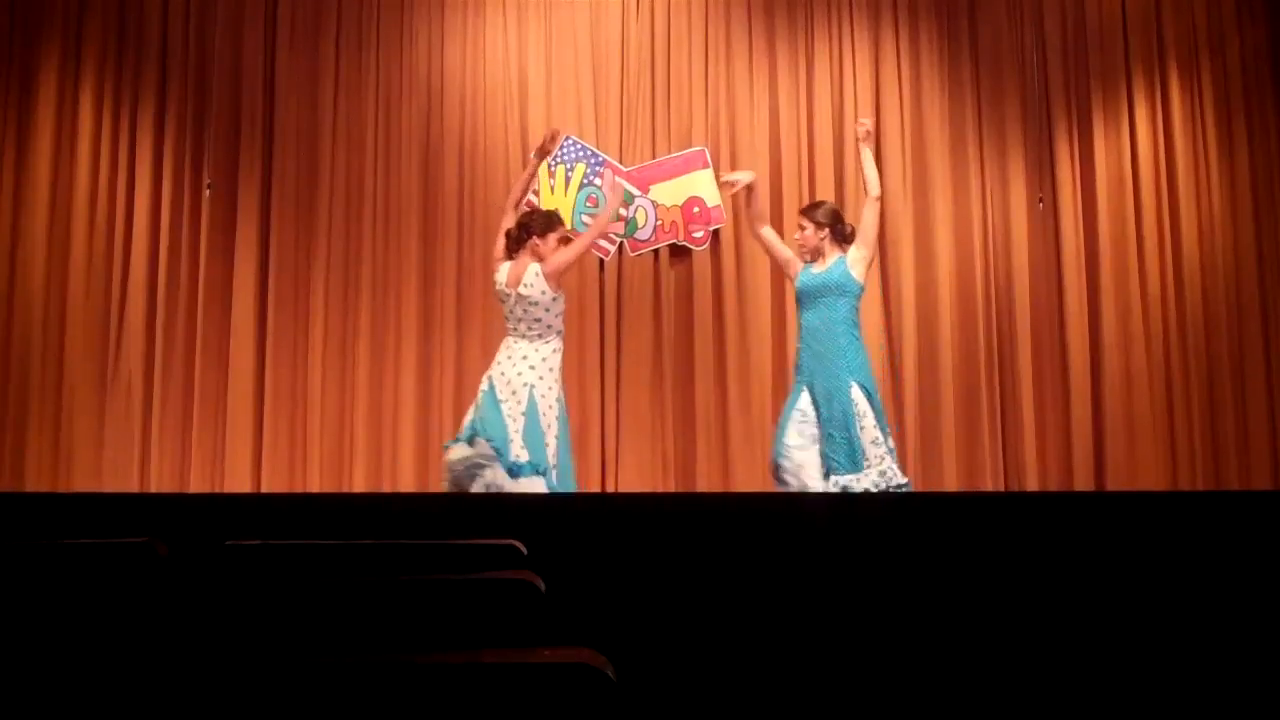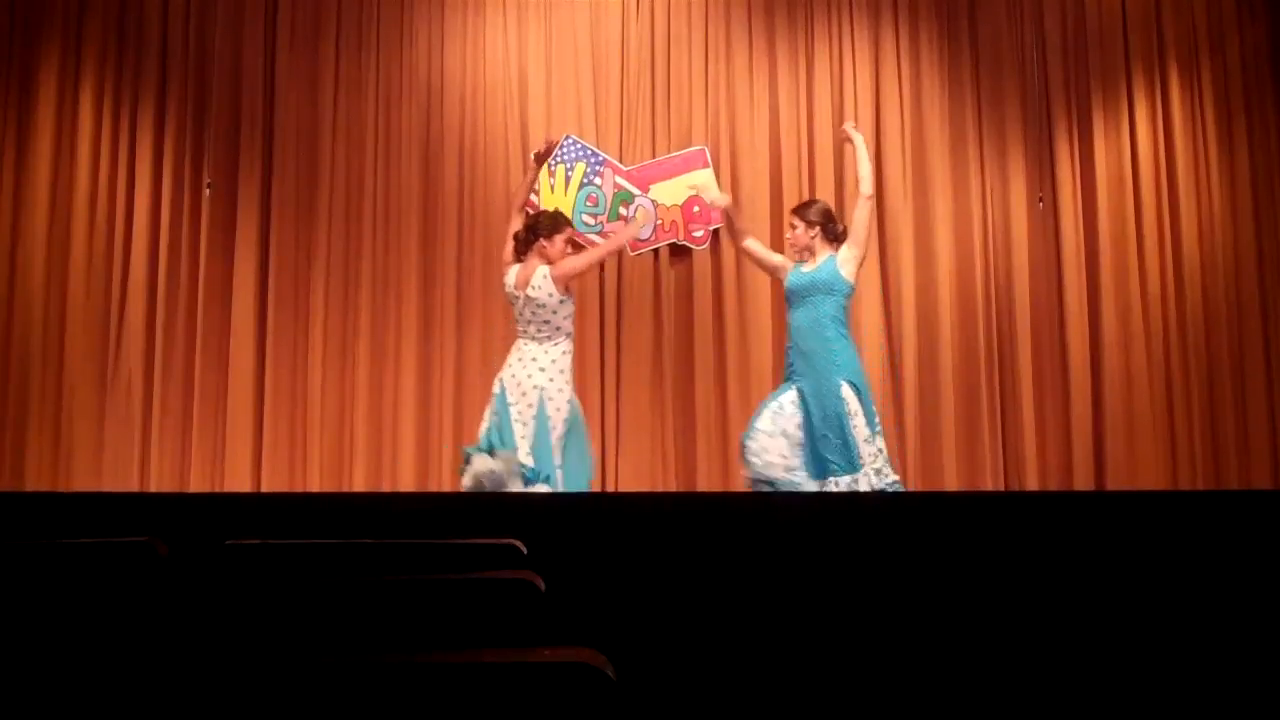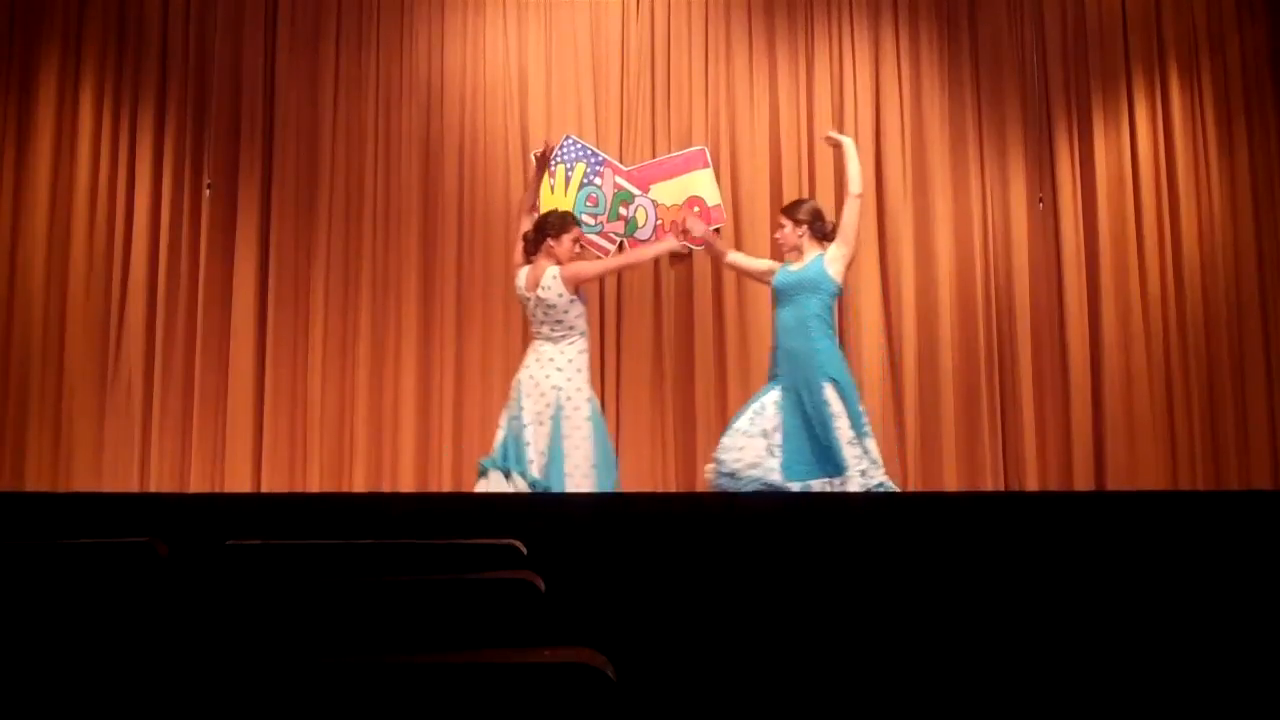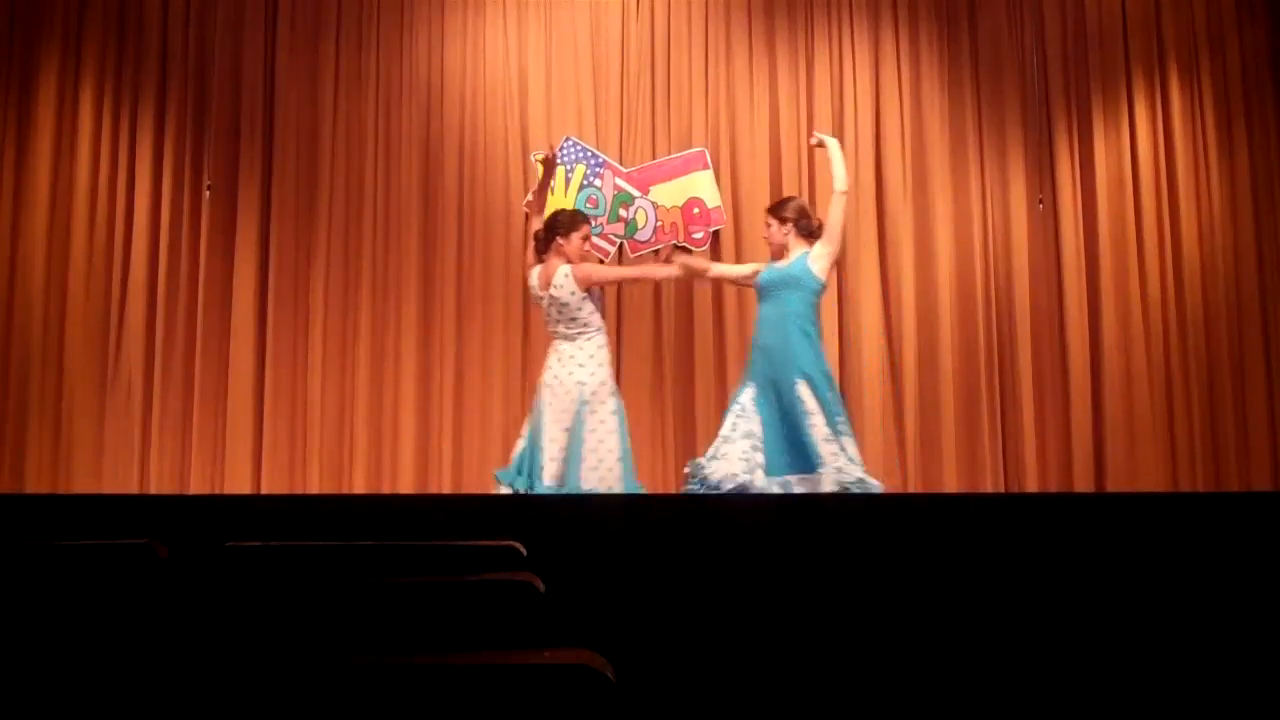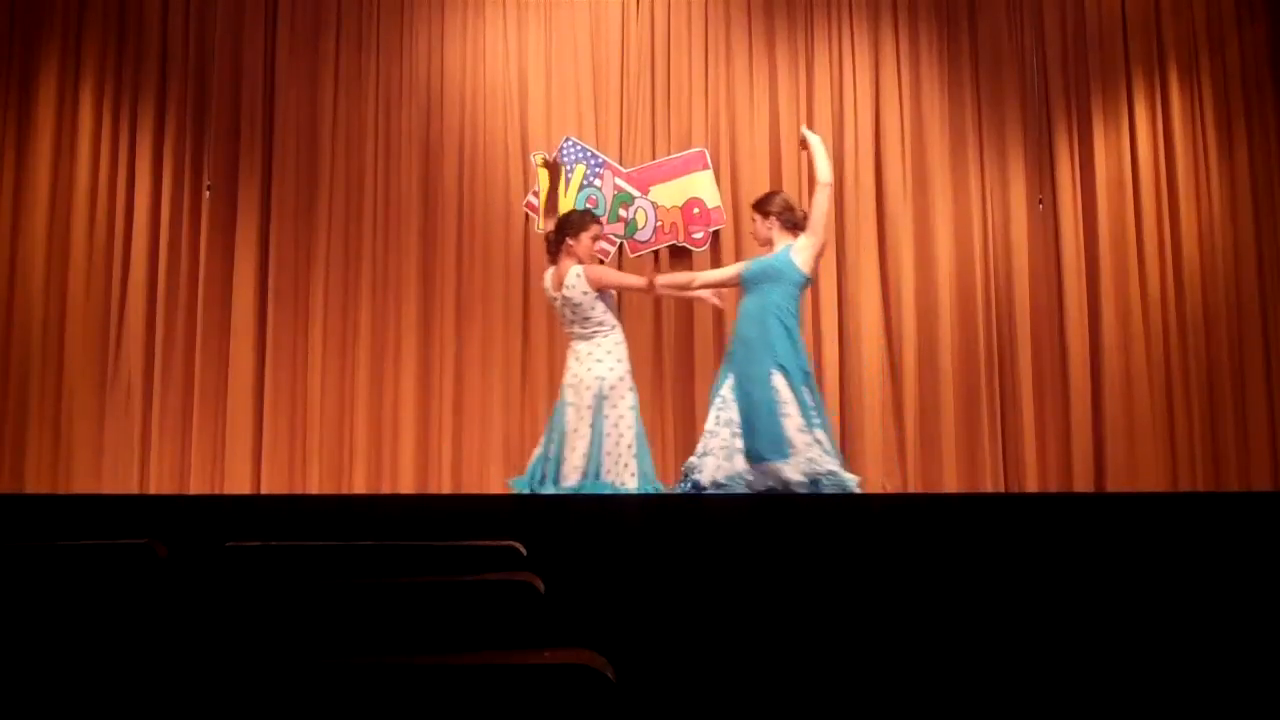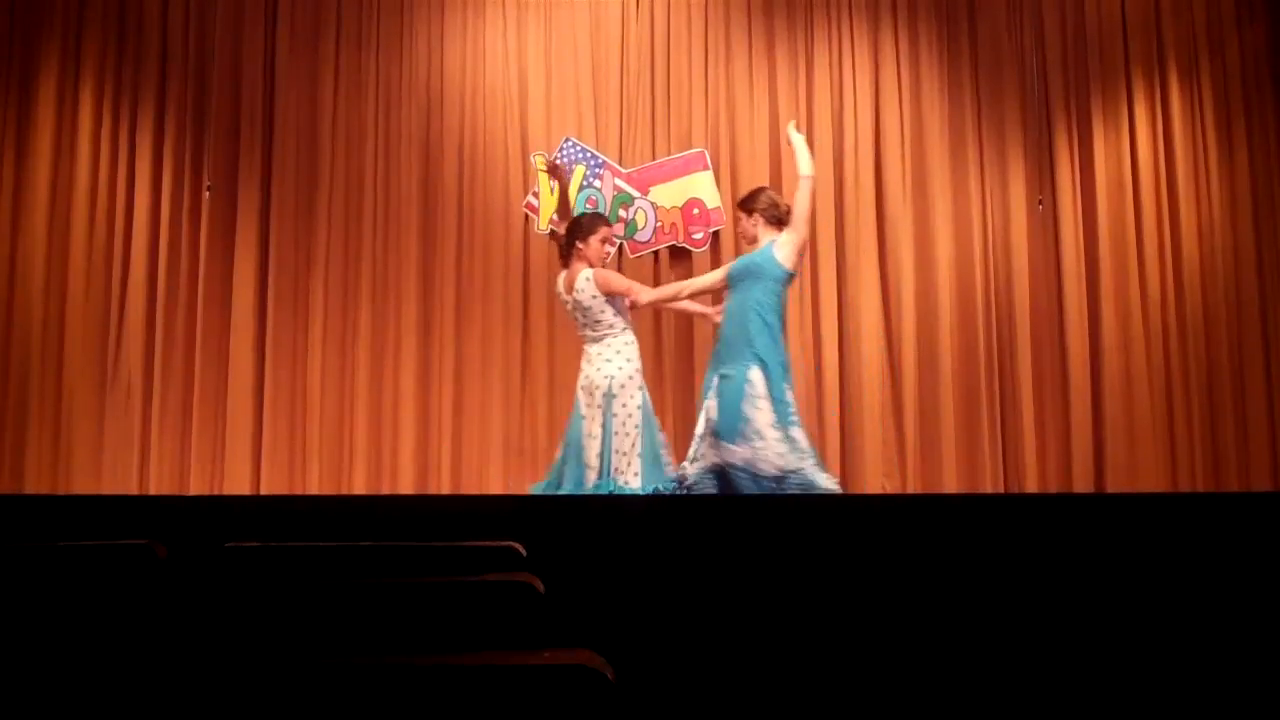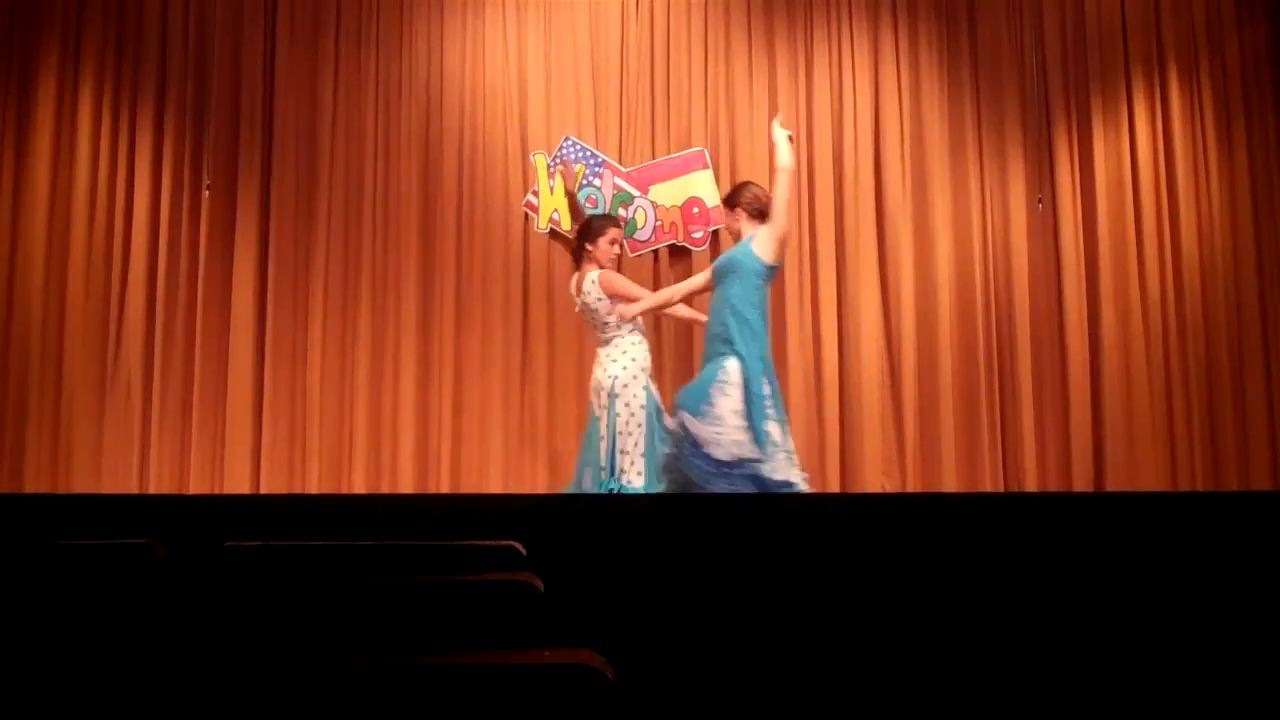
dt=0.1s
person 1, frame 1
left shoulder: (855, 261)
right shoulder: (800, 271)
left elbow: (875, 196)
right elbow: (761, 230)
left wrist: (865, 147)
right wrist: (751, 189)
left hip: (847, 374)
right hip: (810, 377)
left knee: (860, 455)
right knee: (796, 452)
person 1, frame 2
left shoulder: (845, 260)
right shoulder: (789, 271)
left elbow: (866, 195)
right elbow: (745, 242)
left wrist: (857, 142)
right wrist: (728, 211)
left hip: (836, 373)
right hip: (798, 378)
left knee: (852, 455)
right knee: (765, 444)
person 1, frame 3
left shoulder: (834, 259)
right shoulder: (779, 271)
left elbow: (855, 194)
right elbow: (730, 259)
left wrist: (846, 144)
right wrist: (706, 239)
left hip: (823, 373)
right hip: (785, 378)
left knee: (840, 456)
right knee: (749, 449)
person 1, frame 4
left shoulder: (819, 257)
right shoulder: (765, 271)
left elbow: (841, 191)
right elbow: (713, 270)
left wrist: (830, 144)
right wrist: (684, 262)
left hip: (801, 370)
right hip: (762, 374)
left knee: (818, 453)
right knee: (738, 455)
person 1, frame 5
left shoulder: (804, 250)
right shoulder: (754, 266)
left elbow: (825, 183)
right elbow: (704, 278)
left wrist: (813, 141)
right wrist: (662, 280)
left hip: (780, 363)
right hip: (742, 366)
left knee: (791, 442)
right knee: (727, 449)
person 1, frame 6
left shoulder: (787, 246)
right shoulder: (742, 264)
left elbow: (806, 177)
right elbow: (691, 286)
left wrist: (795, 138)
right wrist: (650, 296)
left hip: (760, 359)
right hip: (729, 363)
left knee: (756, 435)
right knee: (718, 444)
person 1, frame 7
left shoulder: (770, 240)
right shoulder: (732, 257)
left elbow: (785, 171)
right elbow: (684, 289)
left wrist: (778, 135)
right wrist: (637, 307)
left hip: (746, 357)
right hip: (722, 358)
left knee: (722, 428)
right knee: (707, 434)
person 2, frame 1
left shoulder: (500, 269)
right shoulder: (545, 274)
left elbow: (510, 210)
right elbow: (593, 232)
left wrist: (534, 163)
right wrist: (615, 195)
left hip: (503, 373)
right hip: (539, 381)
left knee: (496, 448)
right knee: (535, 465)
person 2, frame 2
left shoulder: (511, 271)
right shoulder: (554, 276)
left elbow: (516, 213)
right elbow: (609, 246)
left wrist: (535, 167)
right wrist: (638, 223)
left hip: (515, 374)
right hip: (549, 381)
left knee: (508, 459)
right knee: (548, 462)
person 2, frame 3
left shoulder: (522, 273)
right shoulder: (566, 275)
left elbow: (526, 215)
right elbow: (626, 259)
left wrist: (539, 171)
right wrist: (667, 245)
left hip: (533, 375)
right hip: (567, 378)
left knee: (532, 455)
right knee: (570, 461)
person 2, frame 4
left shoulder: (535, 273)
right shoulder: (577, 275)
left elbow: (536, 215)
right elbow: (638, 273)
left wrist: (546, 175)
right wrist: (682, 268)
left hip: (556, 374)
right hip: (589, 376)
left knee: (550, 457)
right knee: (591, 461)
person 2, frame 5
left shoulder: (551, 276)
right shoulder: (590, 274)
left elbow: (552, 220)
right elbow: (647, 284)
left wrist: (555, 180)
right wrist: (696, 292)
left hip: (579, 371)
right hip: (609, 372)
left knee: (575, 453)
right knee: (615, 457)
person 2, frame 6
left shoulder: (564, 278)
right shoulder: (599, 278)
left elbow: (565, 223)
left wrist: (563, 186)
right wrist: (702, 309)
left hip: (592, 372)
right hip: (619, 372)
left knee: (592, 453)
right knee: (623, 455)
person 2, frame 7
left shoulder: (579, 280)
right shoulder: (606, 280)
left elbow: (586, 226)
left wrist: (570, 194)
right wrist: (705, 319)
left hip: (612, 374)
right hip: (627, 376)
left knee: (617, 457)
right knee: (633, 460)
